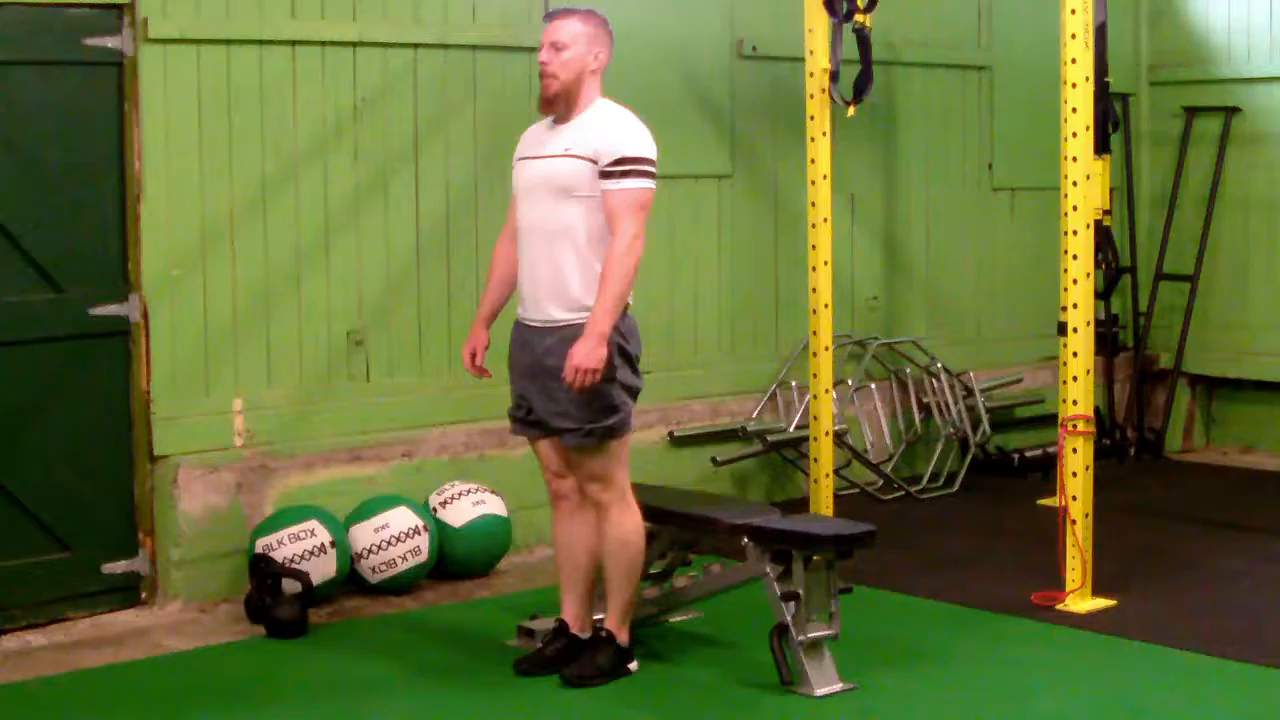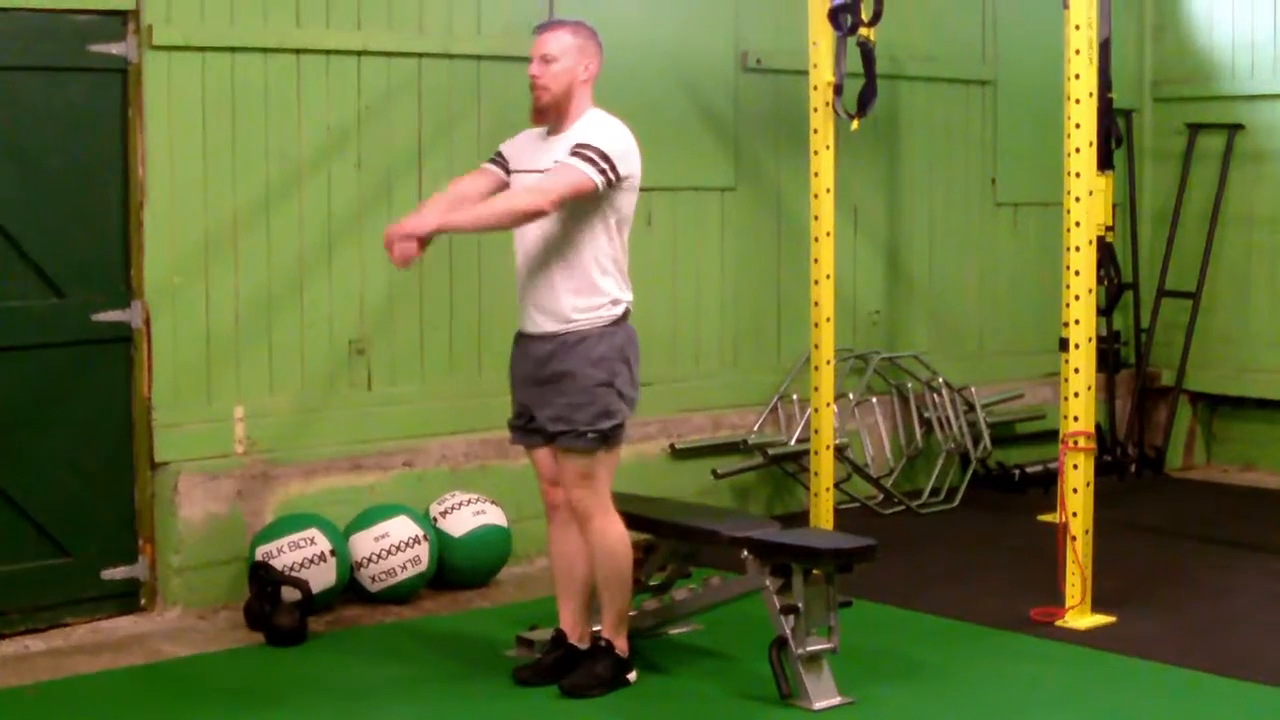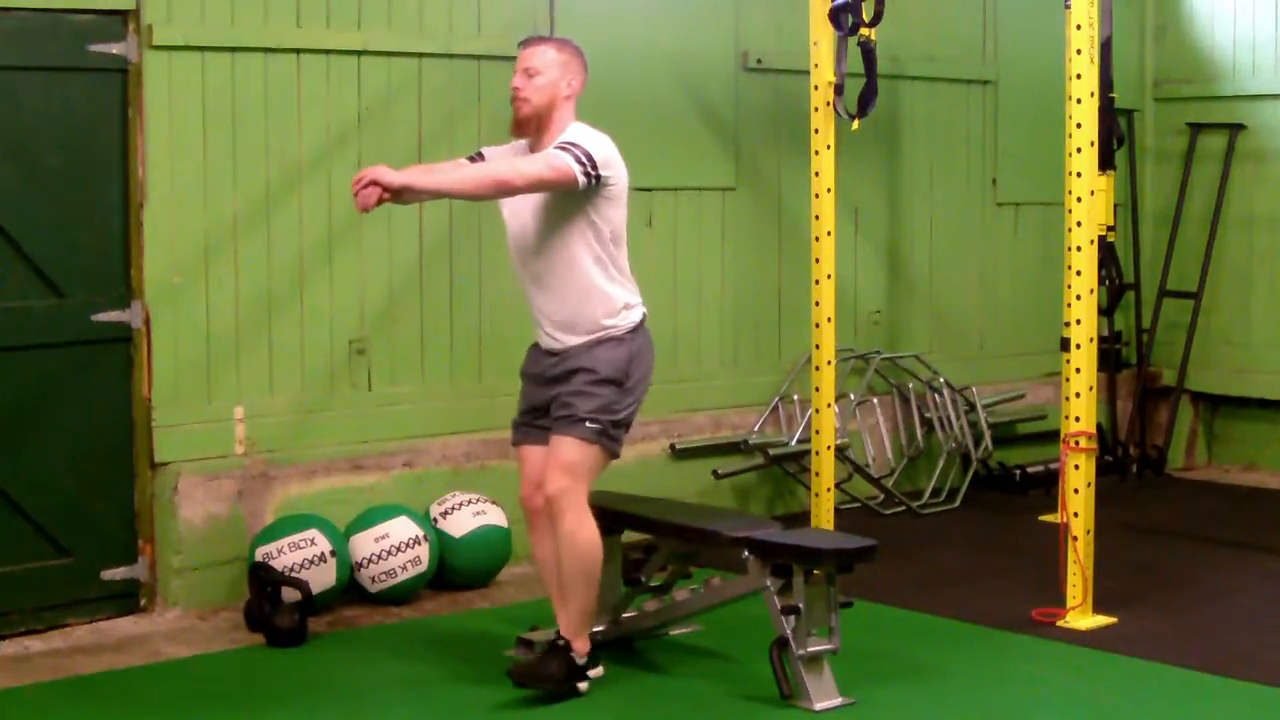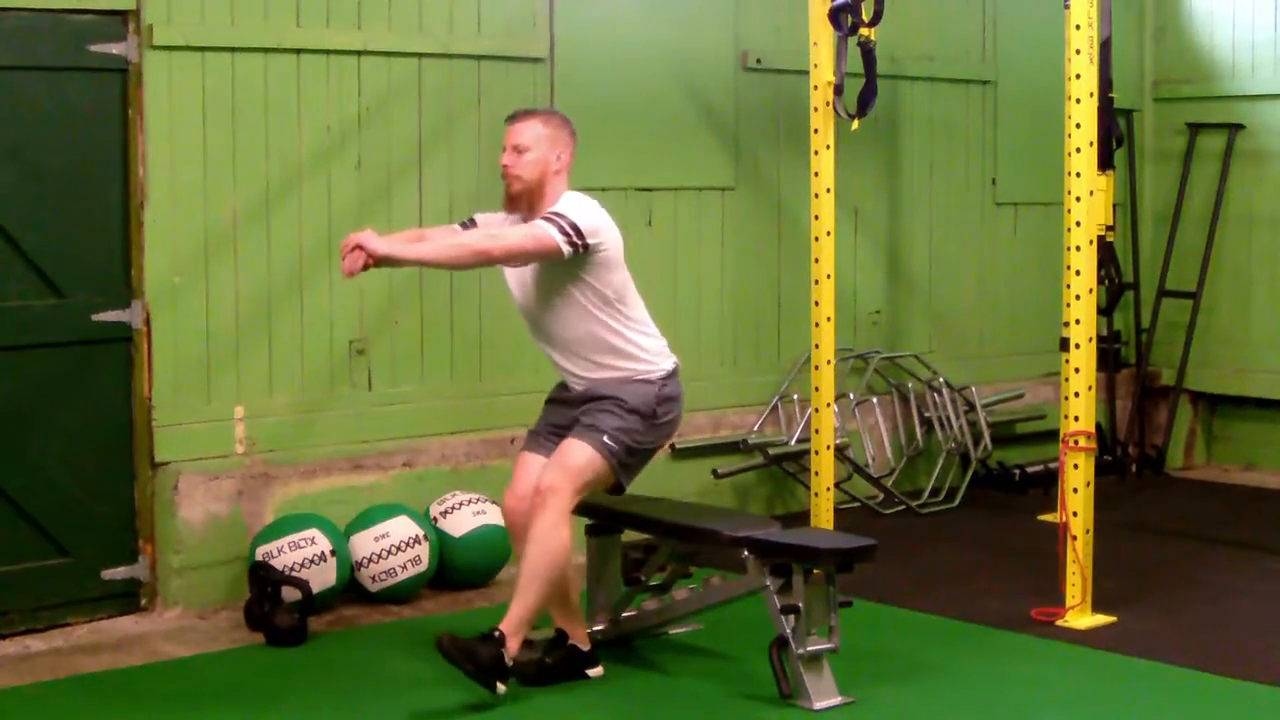
dt=0.7s
person 1, frame 1
left shoulder: (619, 132)
right shoulder: (531, 139)
left elbow: (626, 241)
left wrist: (596, 333)
right wrist: (482, 321)
left hip: (586, 338)
right hip: (533, 335)
left knee: (606, 491)
right knee: (563, 489)
left ankle: (617, 640)
right ankle: (574, 628)
person 1, frame 2
left shoulder: (606, 138)
right shoulder: (523, 145)
left elbow: (539, 202)
right elbow: (467, 189)
left wrist: (432, 222)
right wrist: (419, 223)
left hip: (591, 342)
right hip: (535, 342)
left knee: (589, 501)
right knee: (556, 498)
left ankle: (615, 650)
right ankle: (572, 640)
person 1, frame 3
left shoulder: (589, 148)
right shoulder: (509, 153)
left elbow: (511, 183)
right elbow: (445, 173)
left wrist: (403, 181)
right wrist: (390, 182)
left hip: (609, 350)
right hip: (552, 352)
left knee: (563, 492)
right knee: (535, 499)
left ankle: (573, 653)
right ankle: (576, 646)
person 1, frame 4
left shoulder: (579, 218)
right shoulder: (507, 222)
left elbow: (489, 251)
right elbow: (434, 237)
left wrist: (389, 251)
right wrist: (380, 246)
left hip: (640, 389)
right hip: (581, 389)
left knee: (553, 492)
right knee: (520, 506)
left ankle: (504, 647)
right ankle: (575, 644)
